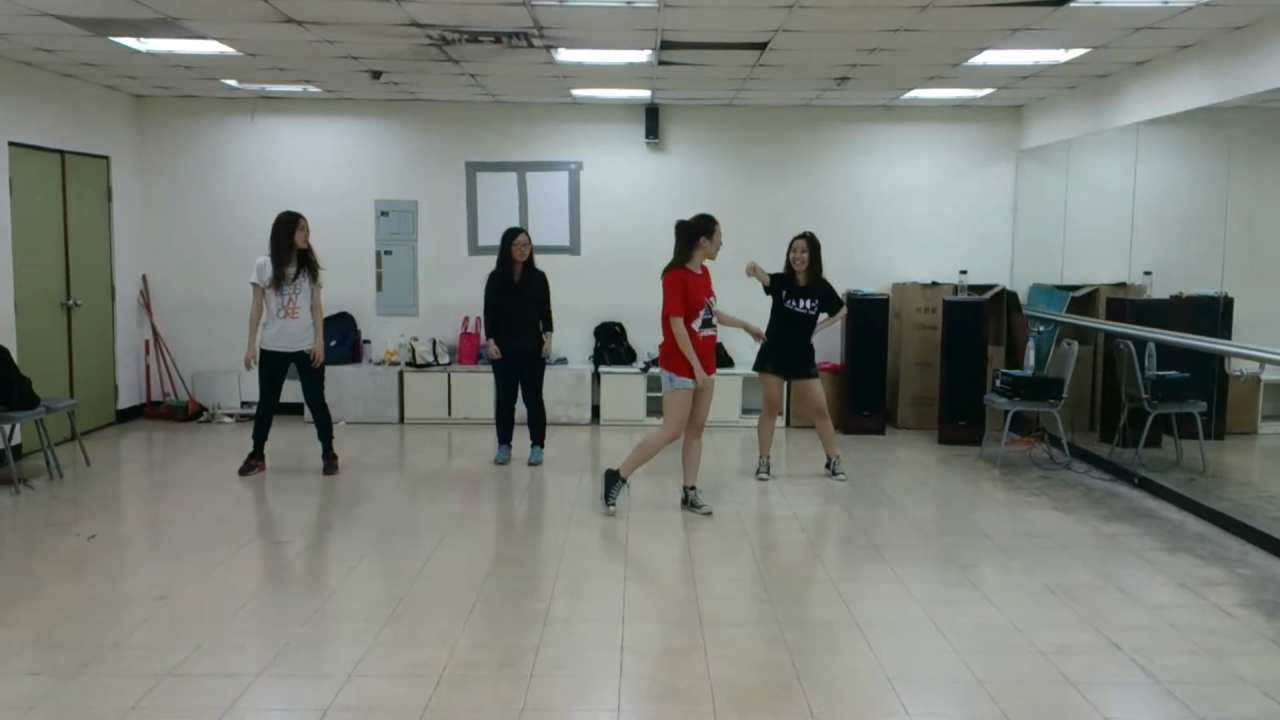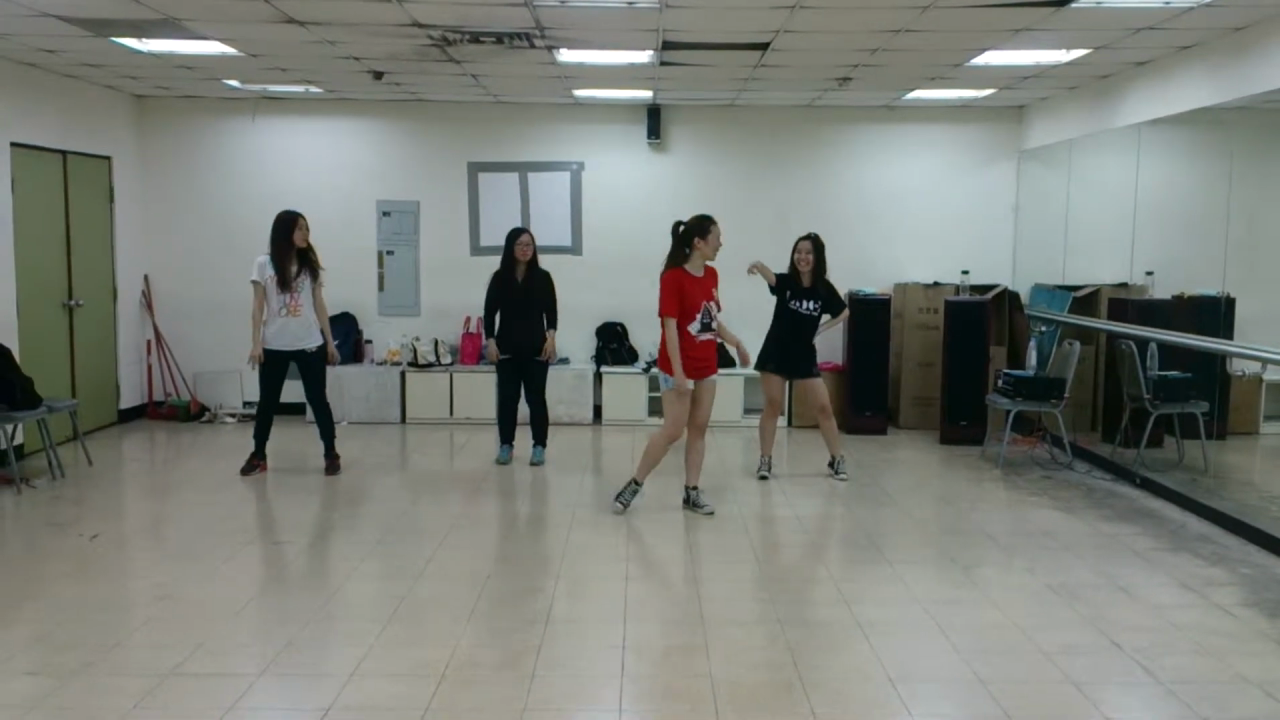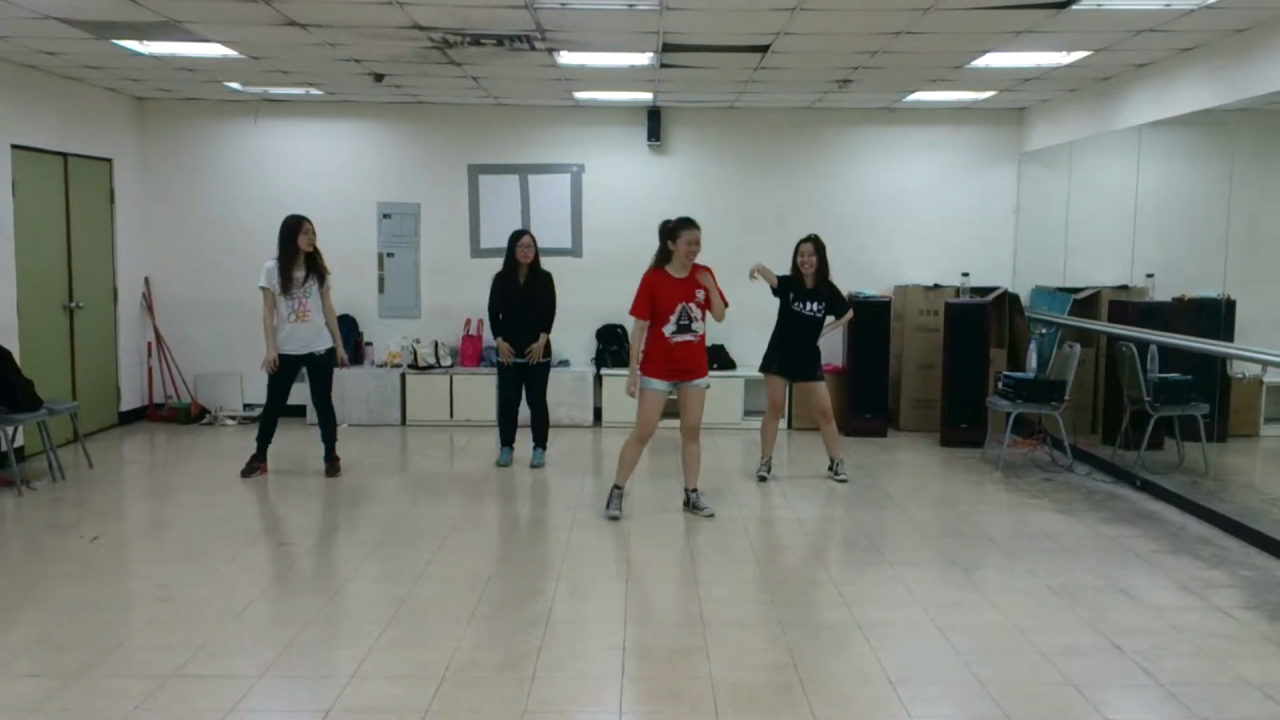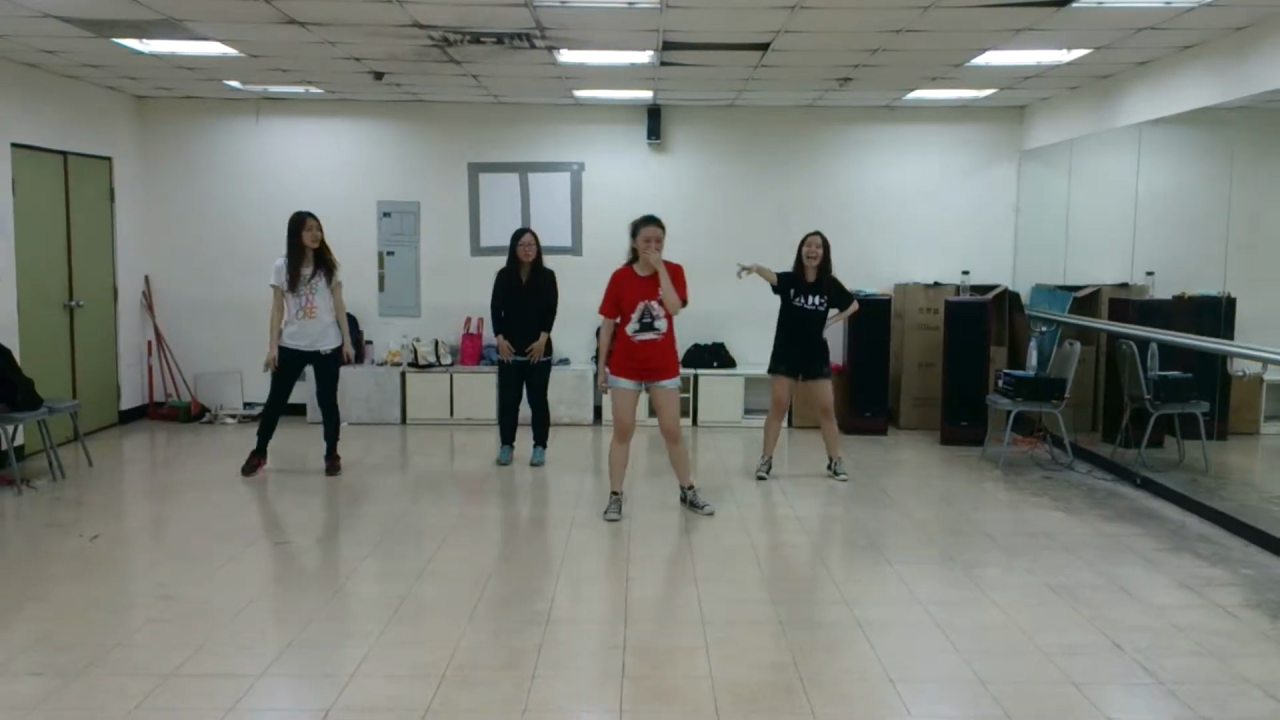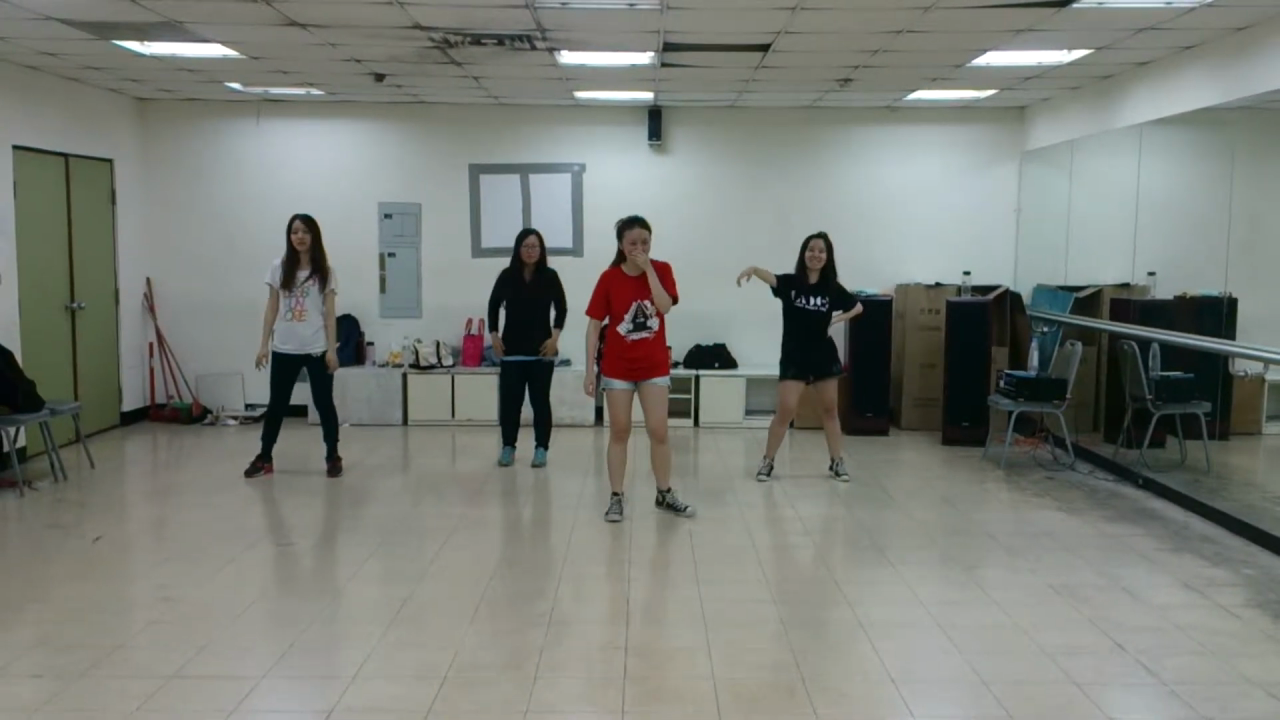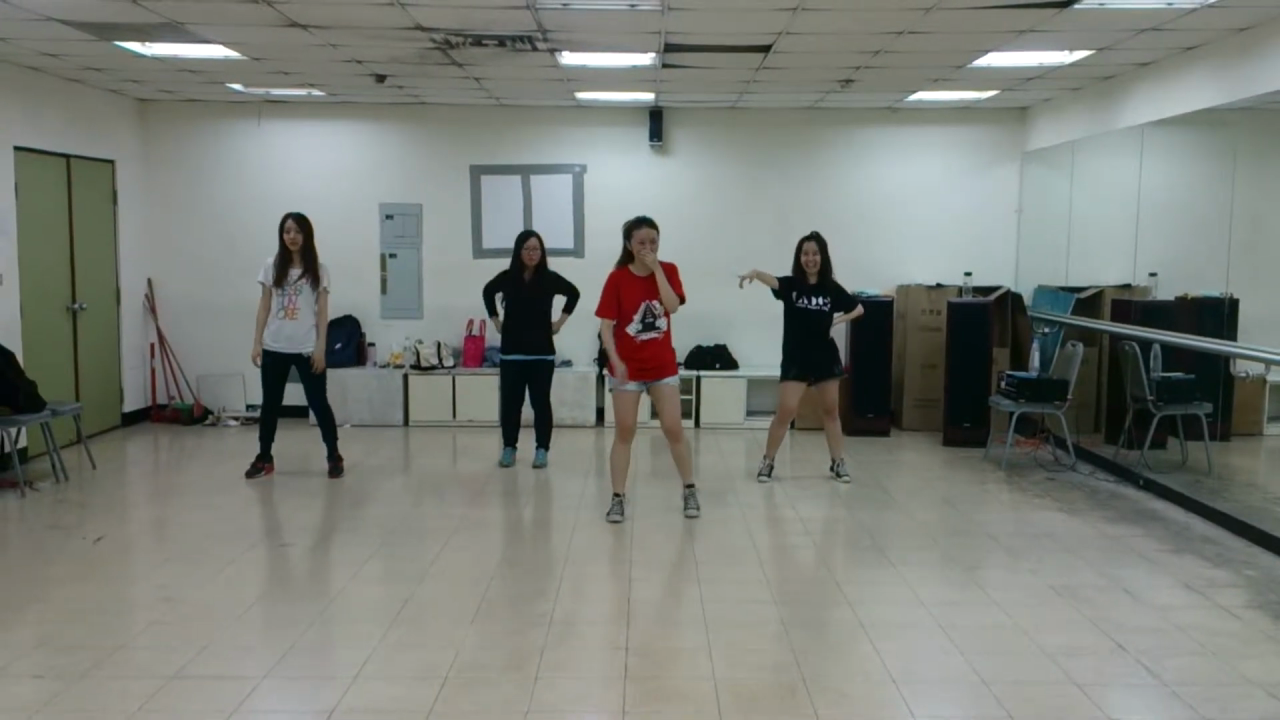
dt=0.3s
person 1, frame 1
left shoulder: (704, 273)
right shoulder: (676, 276)
right elbow: (677, 325)
left wrist: (745, 325)
right wrist: (695, 367)
left hip: (704, 364)
right hip: (679, 365)
left knee: (695, 429)
right knee: (672, 430)
left ankle: (689, 492)
right ankle: (617, 476)
person 1, frame 2
left shoulder: (711, 275)
right shoulder: (673, 277)
right elbow: (670, 326)
left wrist: (737, 344)
right wrist: (677, 371)
left hip: (706, 366)
right hip: (679, 366)
left knee: (699, 430)
right knee: (672, 431)
left ankle: (692, 492)
right ankle: (634, 484)
person 1, frame 3
left shoulder: (705, 275)
right shoulder: (653, 278)
left elbow: (720, 314)
right elbow: (639, 326)
left wrist: (709, 286)
right wrist: (633, 369)
left hip: (694, 368)
right hip: (657, 369)
left knee: (691, 432)
right knee: (643, 432)
left ankle: (692, 495)
right ankle: (617, 492)
person 1, frame 4
left shoulder: (674, 271)
right shoulder: (621, 277)
left elbow: (675, 307)
right elbow: (607, 324)
left wrist: (659, 268)
right wrist: (601, 365)
left hip: (664, 367)
right hip: (625, 367)
left knee: (672, 432)
right knee: (622, 431)
left ankle: (688, 492)
right ankle: (615, 496)
person 1, frame 5
left shoulder: (662, 270)
right shoulder: (609, 278)
left elbow: (665, 306)
right elbow: (594, 325)
left wrist: (647, 268)
right wrist: (590, 369)
left hip: (654, 365)
right hip: (618, 367)
left knee: (659, 432)
right knee: (620, 432)
left ankle: (664, 494)
right ankle: (616, 497)
person 1, frame 6
left shoulder: (668, 270)
right shoulder: (617, 278)
left elbow: (673, 306)
right elbow: (606, 326)
left wrist: (656, 268)
right wrist: (615, 361)
left hip: (663, 366)
right hip: (629, 366)
left knee: (674, 430)
right knee: (624, 433)
left ankle: (690, 489)
right ankle: (618, 498)
person 2, frame 1
left shoulder: (310, 266)
right shoulder: (264, 265)
left elbow: (316, 307)
right elbow: (257, 308)
left wrist: (319, 343)
right wrist: (251, 345)
left hip: (306, 346)
right hip: (273, 347)
left knee: (316, 400)
right knee: (267, 402)
left ankle: (329, 455)
right ankle: (257, 456)
person 2, frame 2
left shoulder: (310, 265)
right shoulder: (264, 264)
left elbow: (319, 305)
right elbow: (258, 306)
left wrist: (330, 341)
right wrist: (256, 342)
left hip: (310, 344)
right hip: (274, 346)
left knee: (318, 399)
right knee: (267, 401)
left ankle: (331, 455)
right ankle: (258, 456)
person 2, frame 3
left shoulder: (319, 269)
right shoulder: (273, 269)
left elbow: (328, 308)
right elbow: (268, 312)
left wrist: (339, 345)
right wrist: (270, 348)
left hip: (320, 348)
right hip: (286, 349)
left knee: (323, 402)
right knee: (274, 404)
left ankle: (331, 457)
right ankle: (259, 458)
person 2, frame 4
left shoulder: (329, 265)
right shoulder: (282, 266)
left elbow: (339, 304)
right elbow: (277, 308)
left wrist: (347, 341)
right wrist: (273, 346)
left hip: (327, 345)
right hip: (292, 345)
left knee: (327, 401)
right knee: (276, 399)
left ankle: (332, 456)
right ankle: (259, 453)
person 2, frame 5
left shoulder: (325, 271)
right shoulder: (279, 267)
left elbow: (329, 312)
right elbow: (272, 308)
left wrist: (332, 348)
right wrist: (264, 344)
left hip: (317, 348)
right hip: (284, 349)
left knee: (324, 403)
right knee: (277, 403)
left ankle: (333, 457)
right ankle: (265, 457)
person 2, frame 6
left shoulder: (318, 270)
right shoulder: (272, 267)
left elbow: (322, 312)
right elbow: (264, 307)
left wrist: (320, 347)
right wrist: (257, 342)
left hip: (307, 348)
right hip: (275, 348)
left knee: (318, 402)
right knee: (270, 402)
left ankle: (334, 458)
right ankle: (264, 459)
person 3, frame 1
left shoulder: (821, 287)
right shoulder: (781, 281)
left elbow: (841, 310)
right elbow: (764, 278)
left wrist: (819, 327)
right wrist: (752, 267)
left hip: (802, 356)
right hip: (773, 354)
left knee: (820, 409)
right knee: (771, 408)
left ankle: (833, 460)
right ankle: (763, 460)
person 3, frame 2
left shoulder: (824, 289)
right shoulder: (785, 282)
left elbow: (843, 312)
right elbow: (770, 277)
left wrist: (821, 329)
right wrist: (758, 266)
left hip: (804, 356)
right hip: (775, 354)
left knee: (824, 407)
right knee: (772, 407)
left ankle: (837, 460)
right ankle: (765, 460)
person 3, frame 3
left shoulder: (828, 290)
right shoulder: (789, 284)
left elbow: (848, 313)
right elbow: (772, 279)
left wrist: (826, 330)
right wrist: (759, 268)
left hip: (808, 358)
right hip: (780, 356)
left knee: (825, 411)
right knee: (774, 408)
left ankle: (836, 462)
right ankle: (765, 461)
person 3, frame 4
left shoulder: (830, 284)
right shoulder: (789, 280)
left elbow: (853, 305)
right elbow: (771, 276)
left wrist: (830, 322)
right wrist: (754, 268)
left hip: (816, 355)
right hip: (786, 354)
left knee: (827, 408)
right knee: (778, 407)
left ankle: (835, 461)
right ankle: (766, 460)
person 3, frame 5
left shoulder: (832, 287)
right shoulder: (791, 282)
left elbow: (857, 307)
right elbow: (771, 279)
left wrist: (835, 320)
right wrist: (753, 270)
left hip: (824, 356)
right hip: (794, 357)
left knee: (830, 410)
right knee: (785, 411)
left ankle: (837, 462)
right ankle: (767, 461)
person 3, frame 6
left shoulder: (832, 288)
right shoulder: (792, 284)
left elbow: (858, 309)
right elbow: (773, 282)
left wrist: (837, 321)
right wrist: (755, 274)
left hip: (825, 356)
right hip: (795, 358)
left knee: (831, 411)
right knee: (785, 412)
left ankle: (838, 463)
right ankle: (767, 462)
person 4, frame 1
left shoulder: (537, 277)
right shoulder: (496, 278)
left elbow: (545, 310)
right elbow: (489, 312)
left wrist: (548, 339)
right wrist: (490, 341)
left hip: (533, 348)
right hip: (503, 349)
left knee: (533, 398)
right knee: (505, 398)
left ankle: (537, 446)
right ankle: (504, 446)
person 4, frame 2
left shoulder: (542, 277)
right shoulder: (500, 277)
left elbow: (551, 309)
right elbow: (490, 310)
left wrist: (551, 337)
right wrist: (490, 340)
left hip: (536, 348)
right hip: (507, 349)
left knee: (536, 398)
right knee: (507, 398)
left ankle: (539, 446)
right ankle: (506, 446)
person 4, frame 3
left shoulder: (544, 278)
right shoulder: (502, 279)
left elbow: (549, 312)
right elbow: (493, 312)
left wrist: (542, 341)
right wrist: (499, 341)
left hip: (537, 350)
right hip: (509, 350)
left knee: (537, 400)
right knee: (508, 400)
left ankle: (539, 448)
right ankle: (506, 447)
person 4, frame 4
left shoulder: (546, 276)
right shoulder: (504, 276)
left elbow: (551, 311)
right elbow: (495, 309)
left wrist: (543, 339)
right wrist: (499, 338)
left hip: (538, 348)
right hip: (510, 348)
left knee: (538, 399)
right knee: (508, 399)
left ankle: (539, 447)
right ankle: (506, 446)
person 4, frame 5
left shoulder: (549, 277)
right shoulder: (508, 276)
left elbow: (560, 308)
right elbow: (494, 305)
left wrist: (555, 337)
right wrist: (494, 334)
left hip: (541, 350)
right hip: (512, 349)
left knee: (540, 400)
right knee: (510, 400)
left ankle: (541, 448)
right ankle: (508, 447)
person 4, frame 6
left shoulder: (549, 278)
right shoulder: (507, 277)
left elbow: (573, 294)
right elbow: (488, 292)
left wrist: (561, 320)
right wrist: (494, 319)
left hip: (541, 350)
right hip: (511, 350)
left knee: (541, 401)
right knee: (510, 401)
left ankle: (542, 449)
right ankle: (509, 448)
